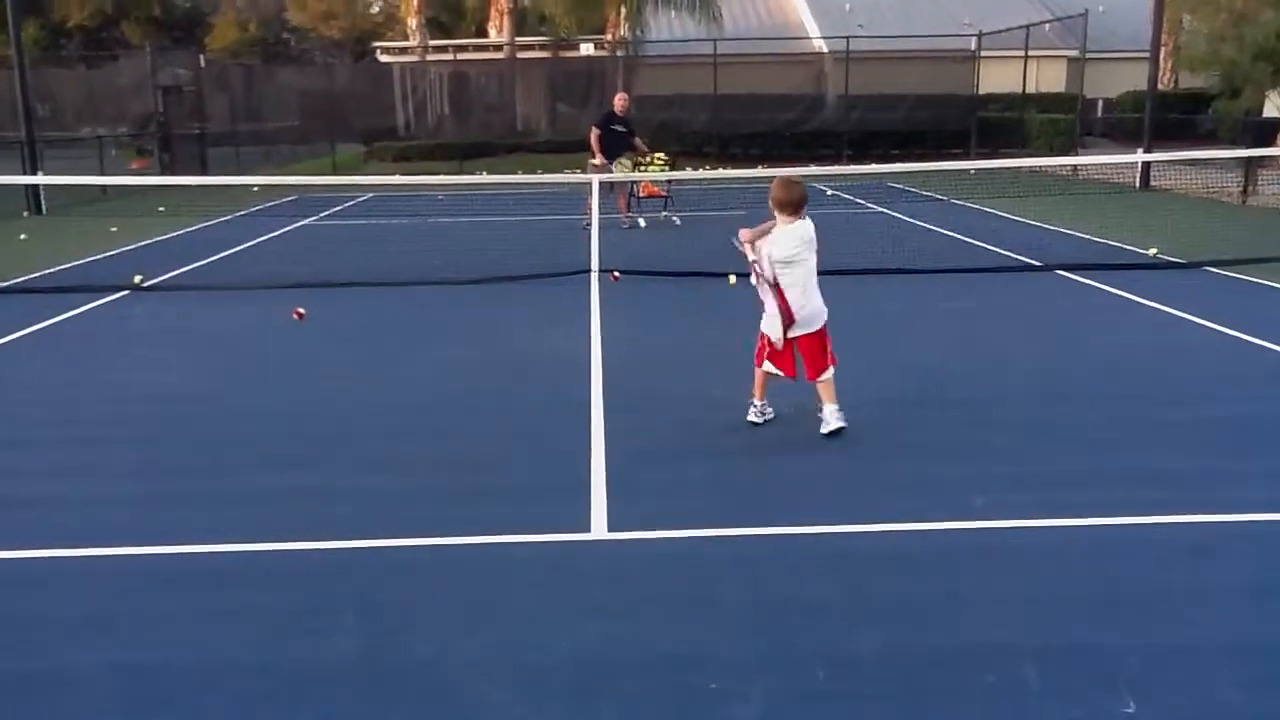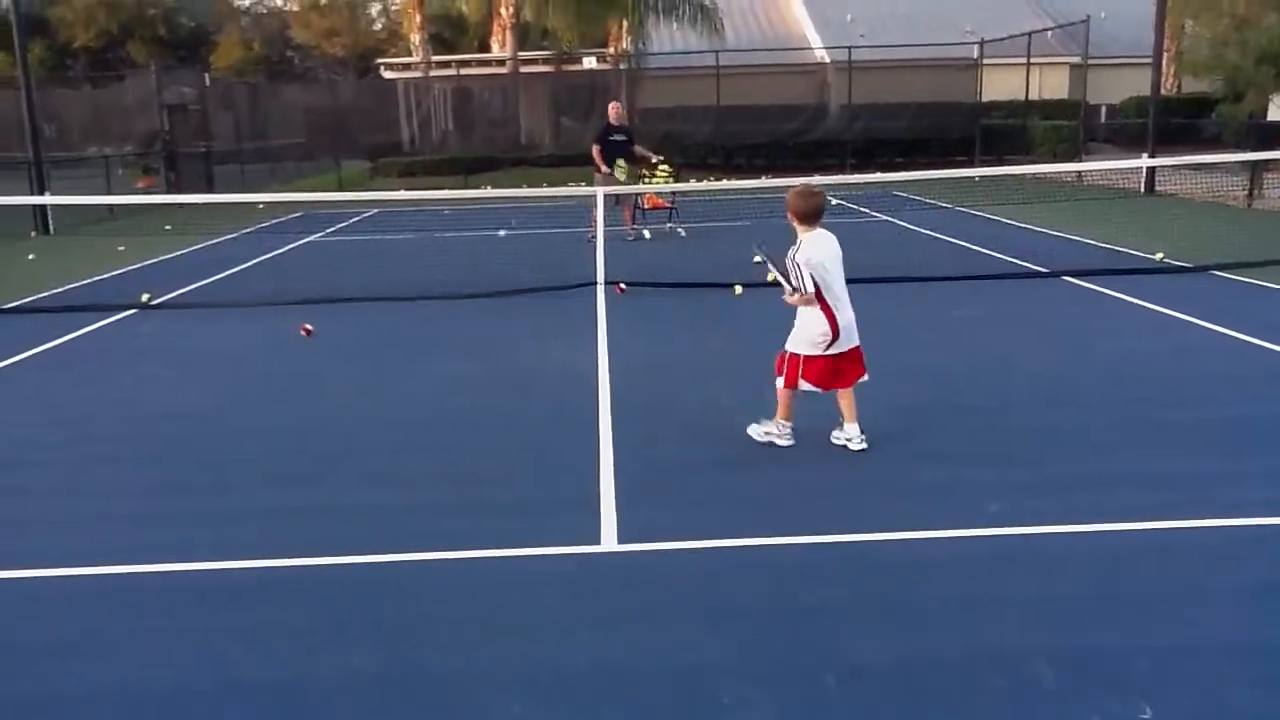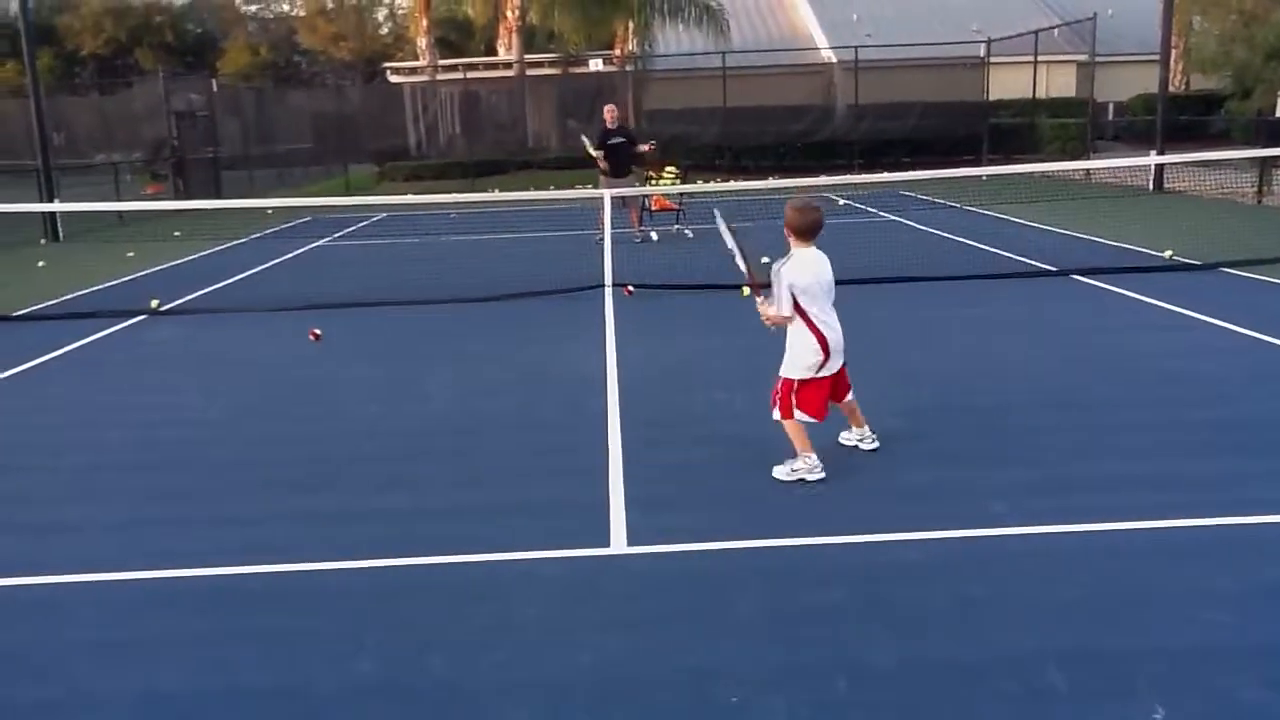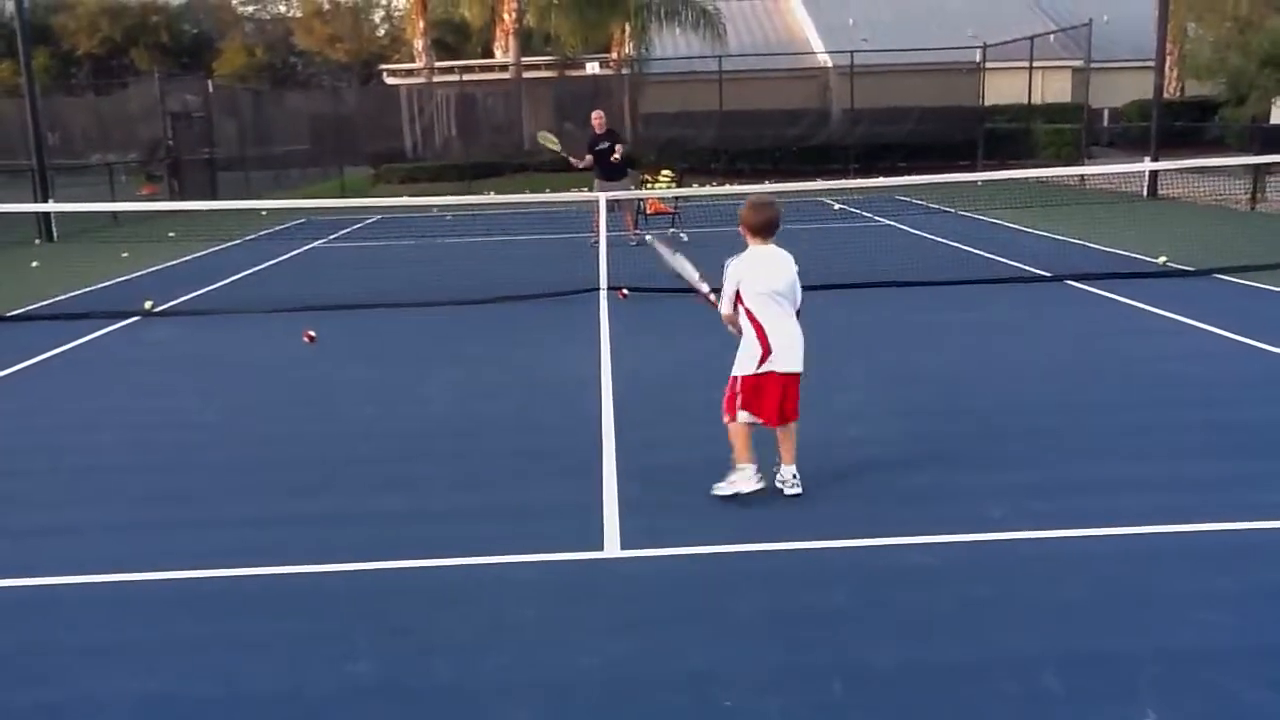
dt=0.3s
person 1, frame 1
left shoulder: (768, 246)
right shoulder: (808, 227)
left elbow: (767, 282)
left wrist: (754, 243)
right wrist: (757, 233)
left hip: (780, 316)
right hip: (811, 312)
left knee: (766, 359)
right knee: (821, 365)
left ankle: (759, 406)
right ankle: (832, 413)
person 1, frame 2
left shoulder: (797, 254)
right shoulder: (830, 239)
left elbow: (806, 296)
left wrist: (791, 297)
right wrist: (793, 291)
left hip: (815, 328)
right hip: (843, 323)
left knee: (786, 374)
right knee: (840, 379)
left ankle: (781, 428)
right ankle: (852, 432)
person 1, frame 3
left shoulder: (784, 269)
right shoulder: (822, 260)
left elbow: (782, 317)
left wrist: (766, 311)
right wrist: (777, 310)
left hip: (808, 349)
right hip: (833, 340)
left knee: (784, 403)
right knee: (838, 392)
left ankle: (808, 461)
right ankle: (863, 433)
person 1, frame 4
left shoulder: (737, 266)
right shoulder: (788, 261)
left elbow: (729, 315)
right elbow: (794, 306)
left wrist: (737, 326)
left hip: (762, 348)
right hip: (793, 346)
left knee: (736, 409)
right knee: (785, 414)
left ankle: (746, 471)
right ankle: (789, 474)
